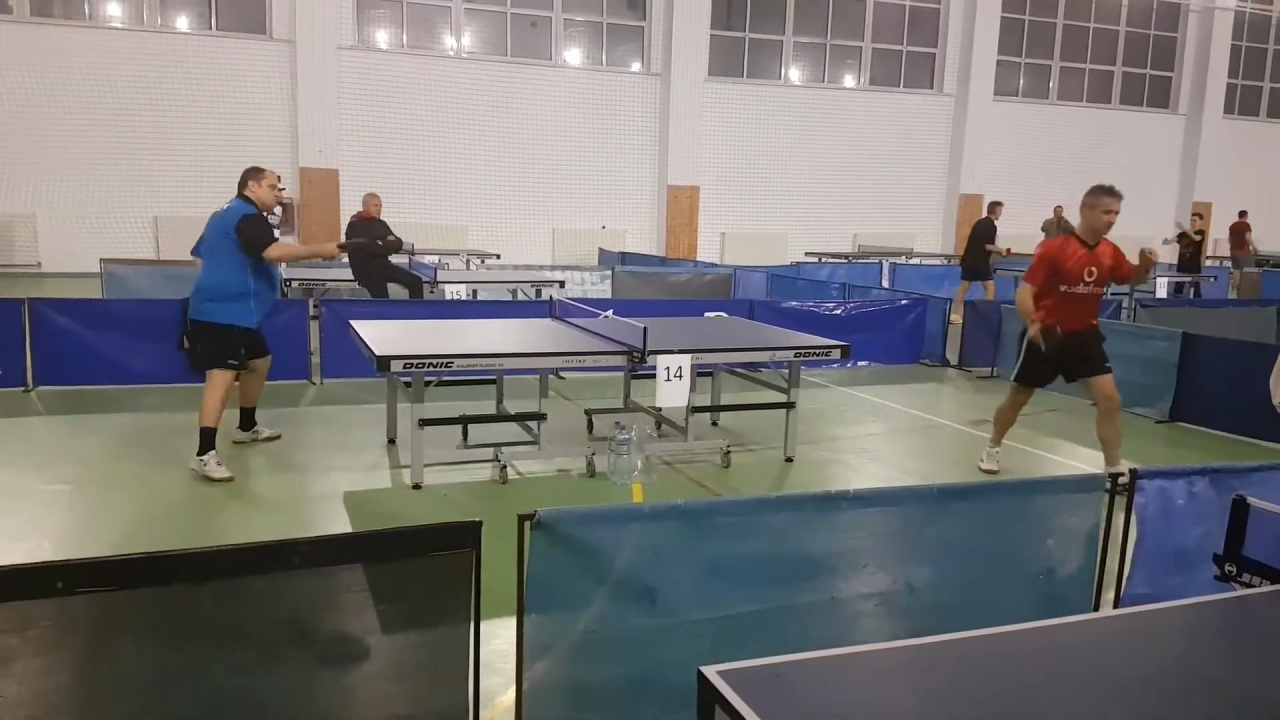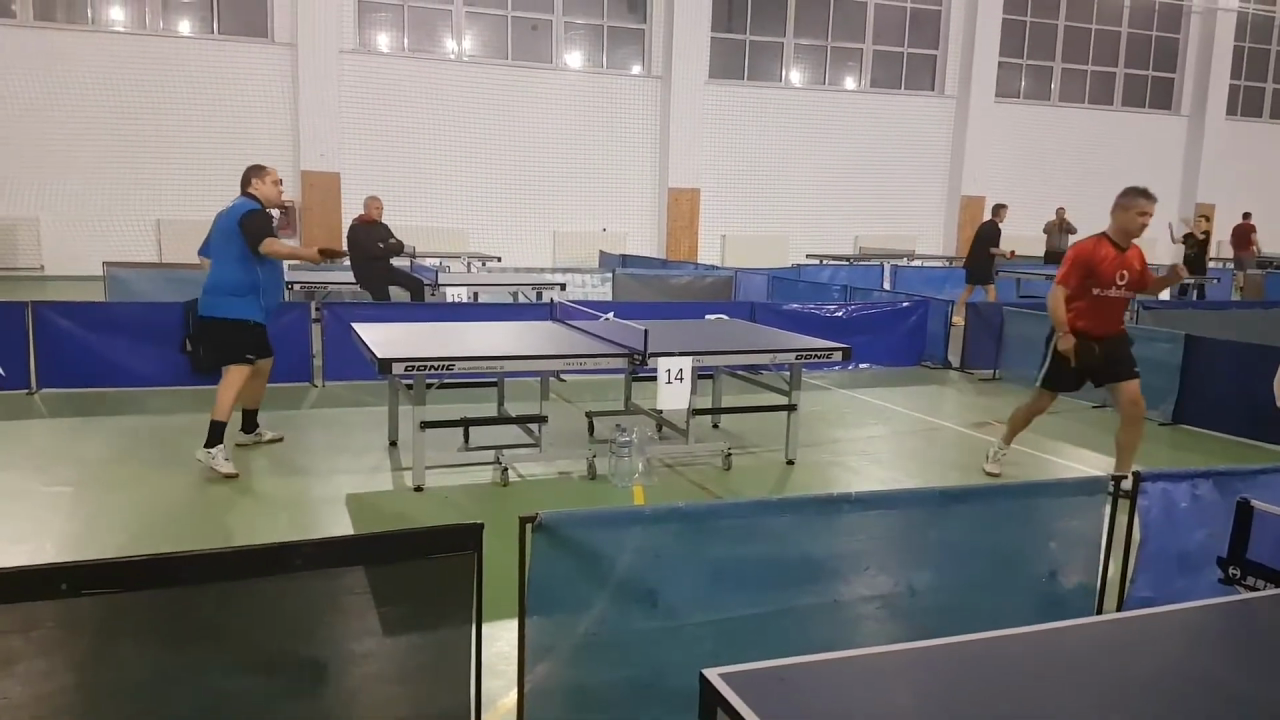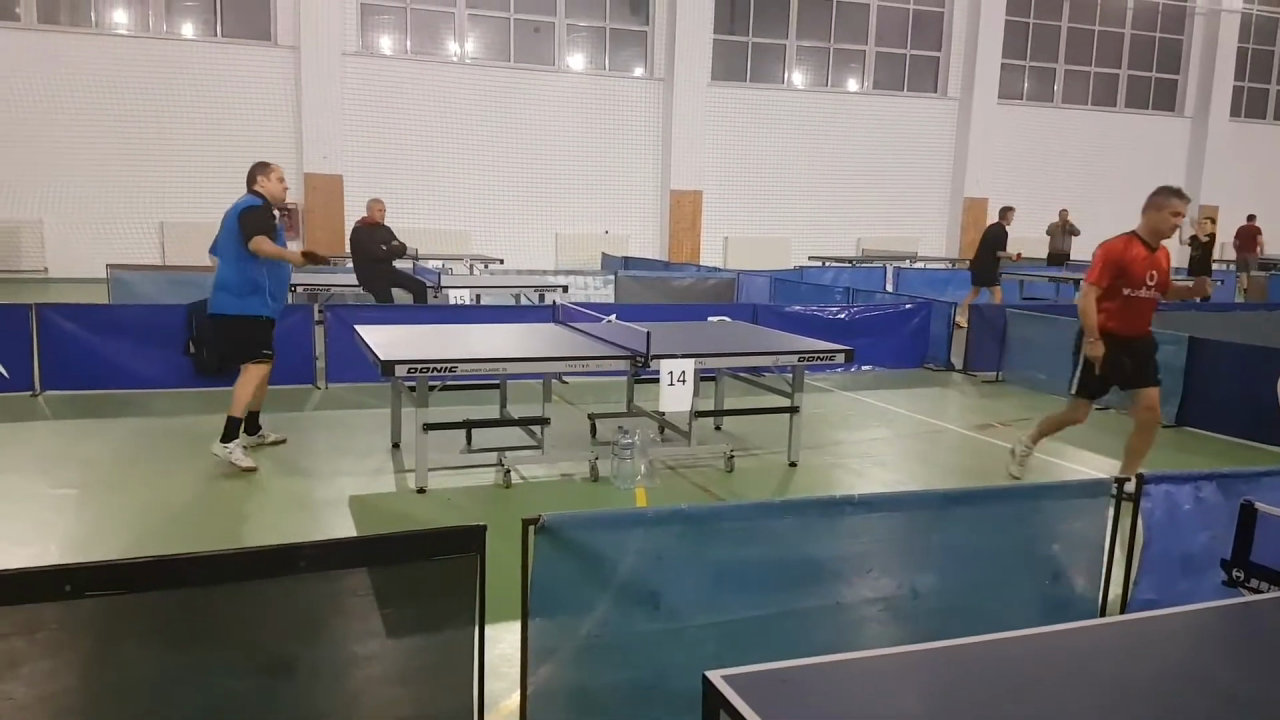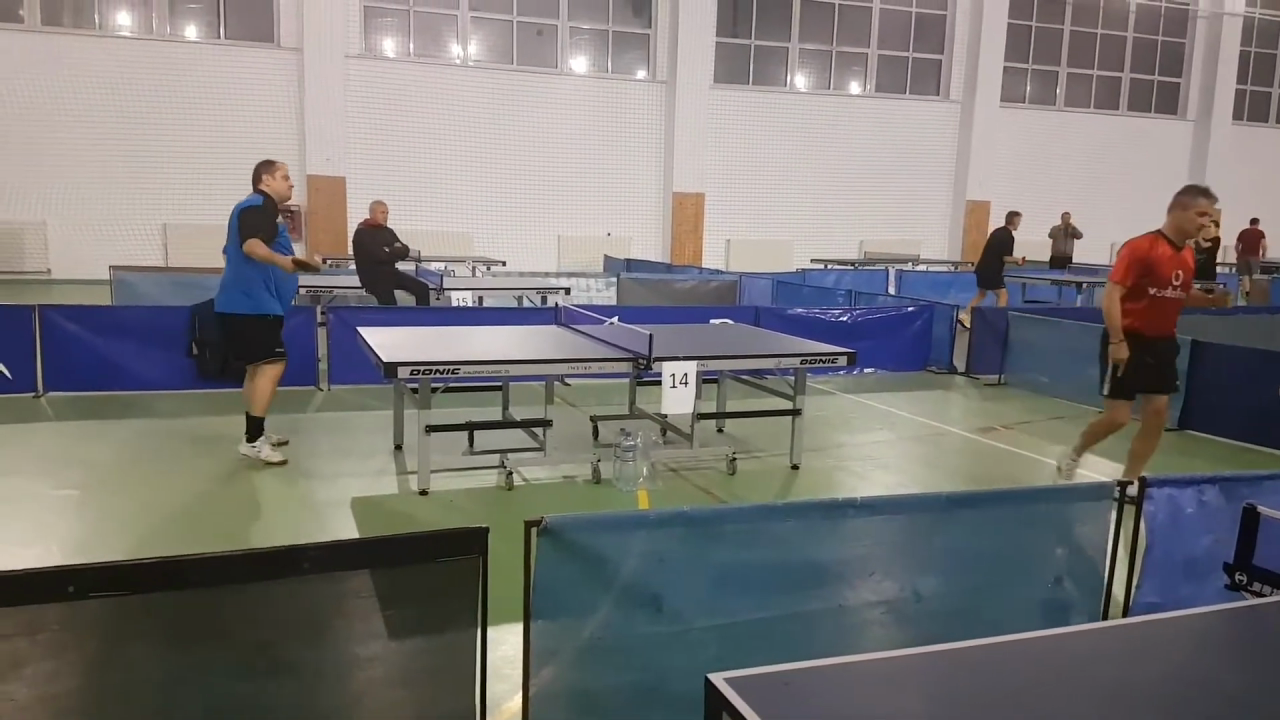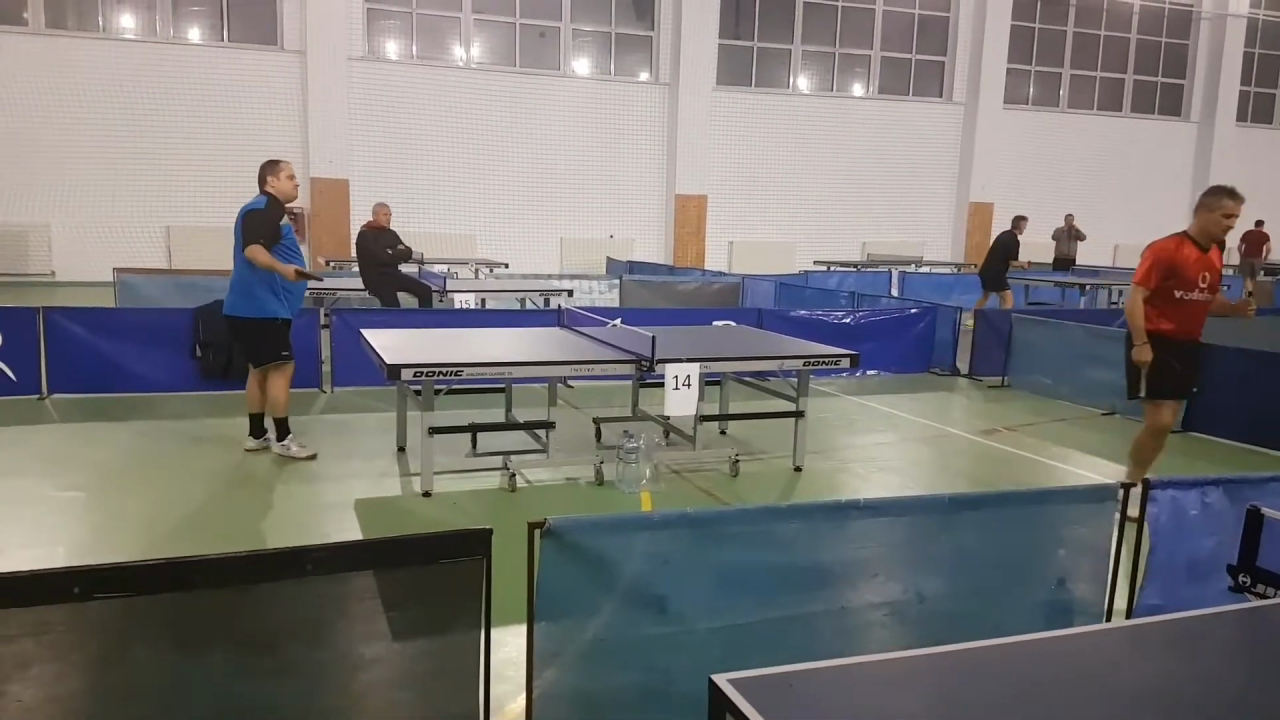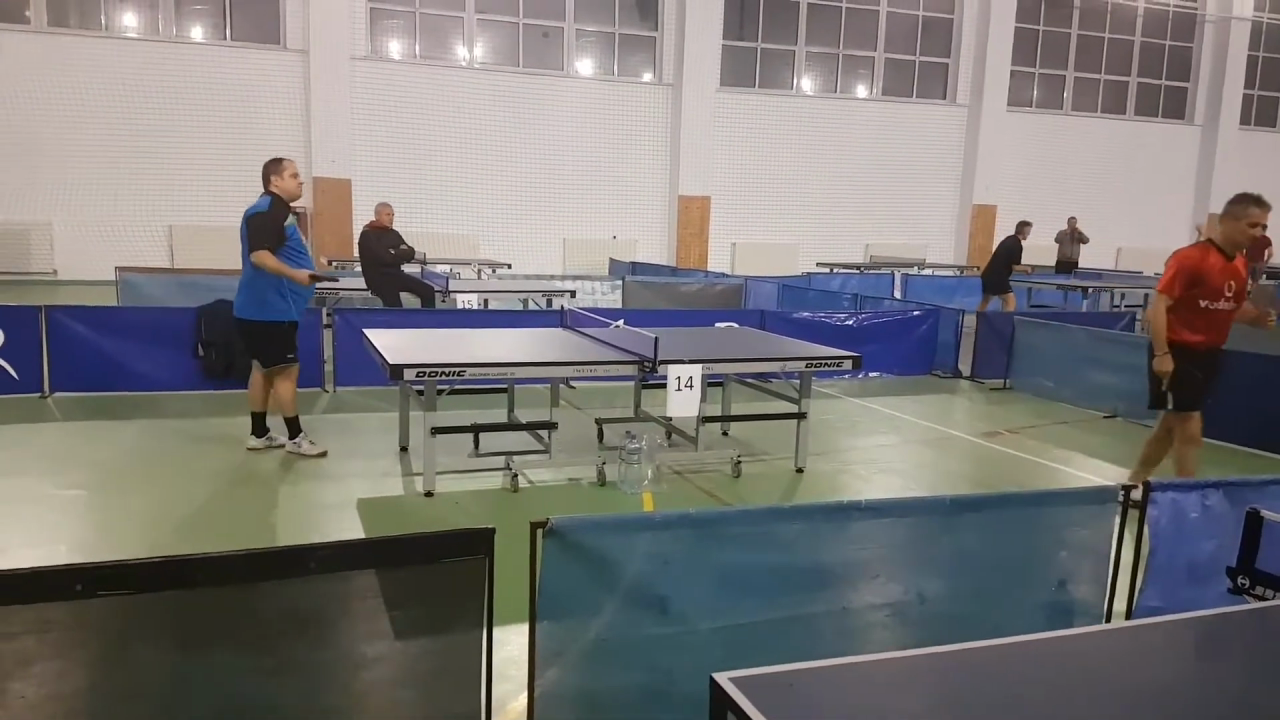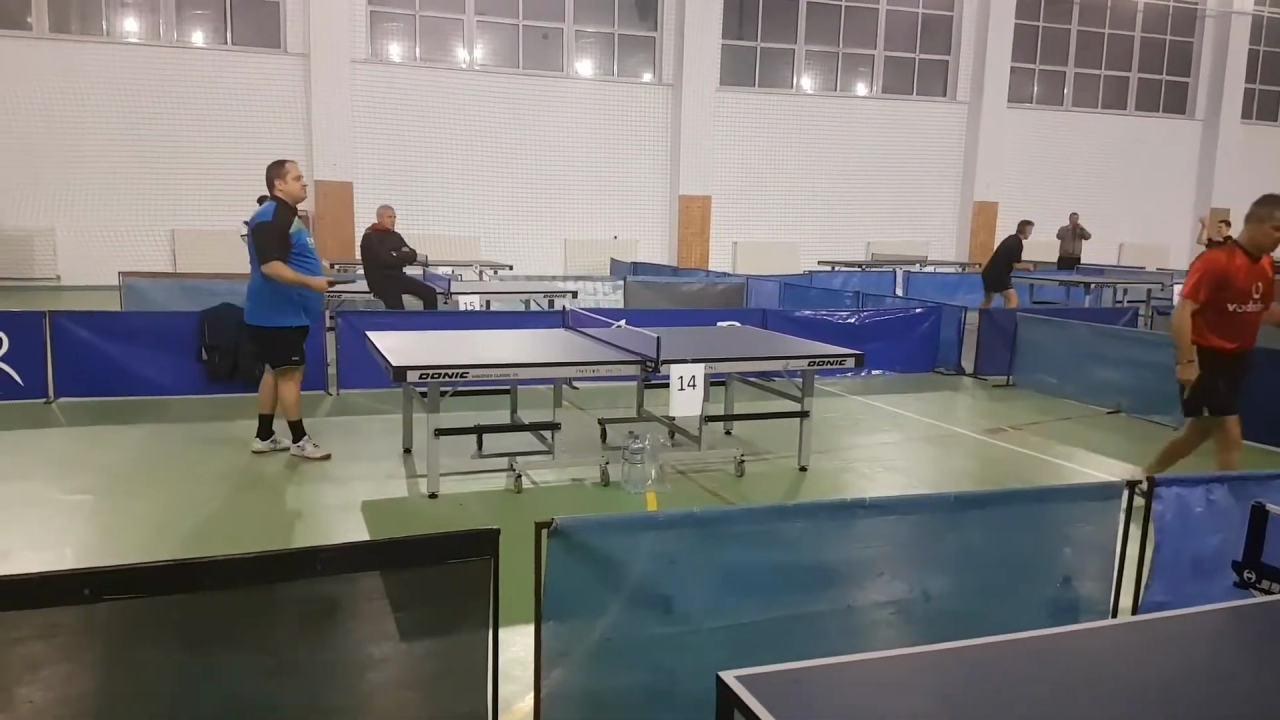
dt=0.1s
person 1, frame 1
left shoulder: (225, 215)
right shoulder: (248, 216)
left elbow: (200, 255)
right elbow: (273, 251)
right wrist: (320, 250)
left hip: (232, 311)
right hip: (224, 313)
left knee: (260, 363)
right knee: (222, 377)
left ankle: (247, 427)
right ankle: (205, 454)
person 1, frame 2
left shoulder: (233, 213)
right shoulder: (252, 211)
left elbow: (207, 256)
right elbow: (267, 246)
right wrist: (304, 253)
left hip: (233, 308)
right hip: (235, 310)
left knee: (261, 366)
right knee: (238, 373)
left ankle: (250, 429)
right ankle: (212, 446)
person 1, frame 3
left shoulder: (243, 210)
right shoulder: (254, 207)
left elbow: (217, 256)
right elbow: (257, 243)
right wrist: (289, 255)
left hip: (240, 305)
right hip: (245, 307)
left knee: (260, 366)
right knee: (256, 368)
left ankle: (251, 431)
right ankle: (228, 441)
person 1, frame 4
left shoulder: (260, 209)
right shoulder: (256, 207)
left elbow: (232, 253)
right elbow: (252, 245)
right wrist: (280, 260)
left hip: (249, 305)
right hip: (254, 307)
left knee: (258, 369)
right knee: (270, 367)
left ankle: (254, 435)
right ankle: (256, 443)
person 1, frame 5
left shoulder: (268, 211)
right shoulder: (260, 209)
right elbow: (253, 250)
right wrist: (282, 268)
left hip: (258, 307)
right hip: (261, 308)
left knee: (261, 369)
right knee: (280, 368)
left ankle: (256, 435)
right ankle: (284, 439)
person 1, frame 6
left shoulder: (277, 211)
right shoulder: (264, 212)
right elbow: (258, 255)
left wrist: (301, 273)
right wrist: (293, 274)
left hip: (272, 308)
right hip: (269, 309)
left knee: (264, 369)
right knee: (285, 371)
left ankle: (259, 434)
right ankle: (295, 437)
person 1, frame 7
left shoulder: (285, 215)
right shoulder: (270, 218)
right elbow: (269, 265)
left wrist: (314, 278)
right wrist: (309, 281)
left hip: (283, 311)
right hip: (278, 314)
left knee: (276, 371)
right knee: (290, 373)
left ankle: (264, 437)
right ankle: (299, 440)
person 2, frame 1
left shoulder: (1110, 252)
right shoulder: (1053, 248)
left elbow: (1134, 279)
right elbow: (1025, 290)
left wrist: (1146, 265)
right wrist: (1032, 322)
left hip: (1085, 335)
right hip: (1046, 335)
left knee: (1111, 399)
right knee: (1017, 399)
left ankle: (1114, 470)
right ankle: (993, 449)
person 2, frame 2
left shoulder: (1137, 255)
right shoulder: (1085, 250)
left elbow: (1149, 287)
right elbow: (1057, 294)
left wrist: (1171, 279)
right wrist: (1064, 334)
left hip: (1113, 340)
right hip: (1077, 339)
left knee: (1135, 405)
right knee: (1041, 402)
left ankle: (1122, 478)
right ankle: (1001, 448)
person 2, frame 3
left shoulder: (1162, 255)
right shoulder: (1115, 249)
left elbow: (1165, 292)
right elbow: (1087, 295)
left wrist: (1193, 290)
right wrist: (1092, 339)
left hip: (1138, 342)
right hip: (1103, 340)
left knee: (1150, 411)
right knee: (1076, 413)
left ankle: (1126, 479)
right ankle: (1026, 445)
person 2, frame 4
left shoulder: (1187, 254)
right shoulder: (1139, 247)
right elbow: (1112, 294)
left wrist: (1211, 300)
right wrist: (1118, 340)
left hip: (1162, 342)
right hip: (1128, 341)
left knee: (1157, 415)
right knee: (1117, 416)
left ankle: (1128, 483)
right ankle: (1072, 455)
person 2, frame 5
left shoulder: (1215, 256)
right shoulder: (1165, 249)
right elbow: (1135, 297)
left wrist: (1236, 308)
right wrist: (1140, 343)
left hip: (1187, 345)
right hip: (1156, 345)
left knee: (1167, 420)
right knee: (1161, 420)
left ankle: (1131, 484)
right ankle: (1131, 484)
person 2, frame 6
left shoulder: (1241, 264)
right shoulder: (1190, 259)
right elbow: (1158, 305)
left wrist: (1260, 319)
right wrist: (1162, 354)
left hip: (1206, 354)
right hip: (1180, 354)
left knee: (1172, 429)
right knee: (1190, 431)
left ankle: (1133, 485)
person 2, frame 7
right shoulder: (1215, 262)
right elbow: (1184, 311)
right wrist: (1187, 361)
left hip: (1236, 359)
right hip: (1206, 359)
left knee: (1199, 433)
right knee: (1230, 434)
left ankle: (1148, 477)
